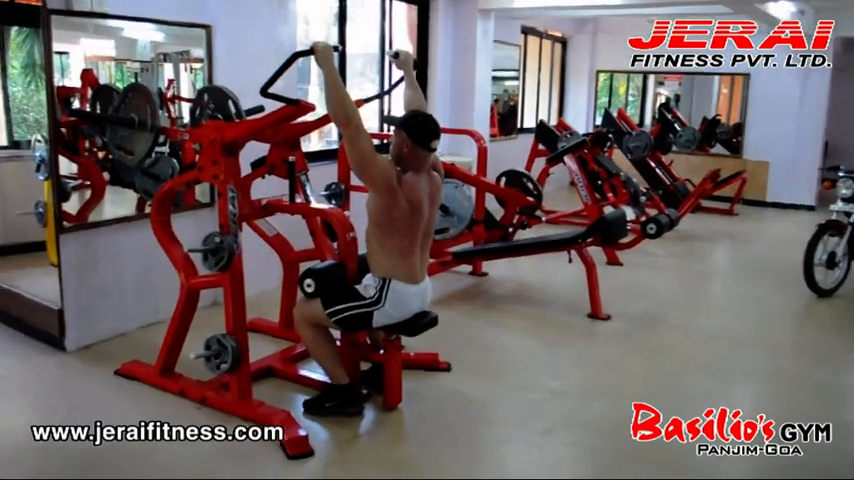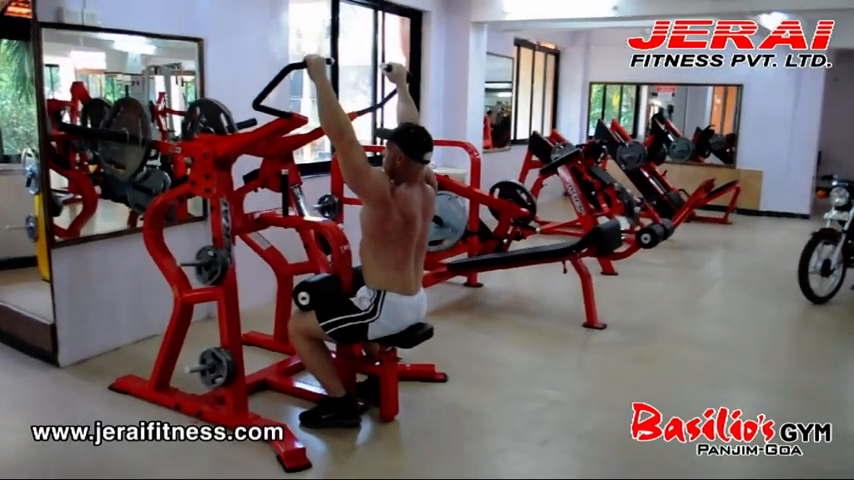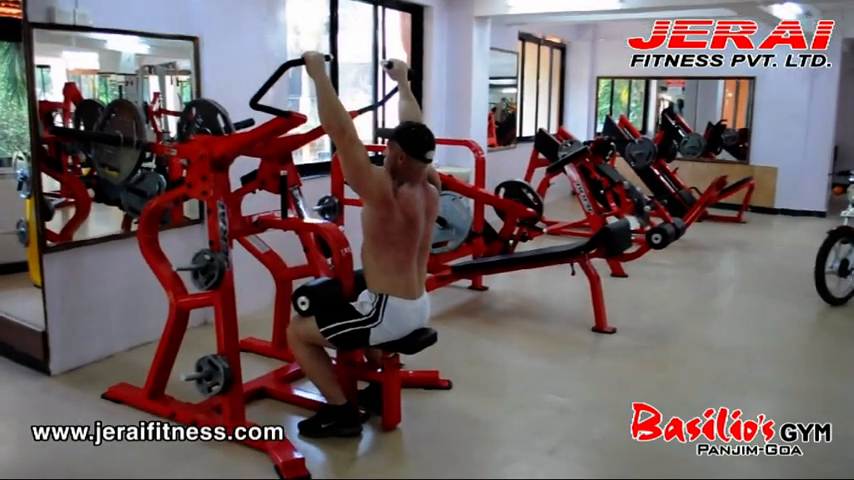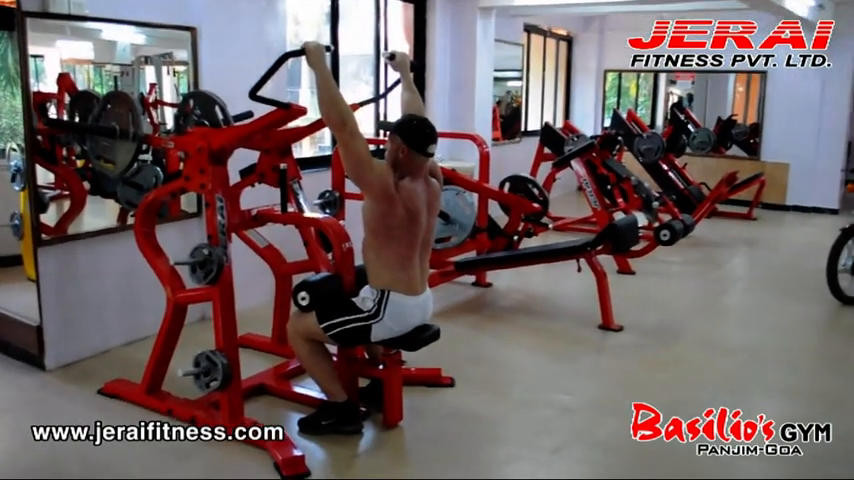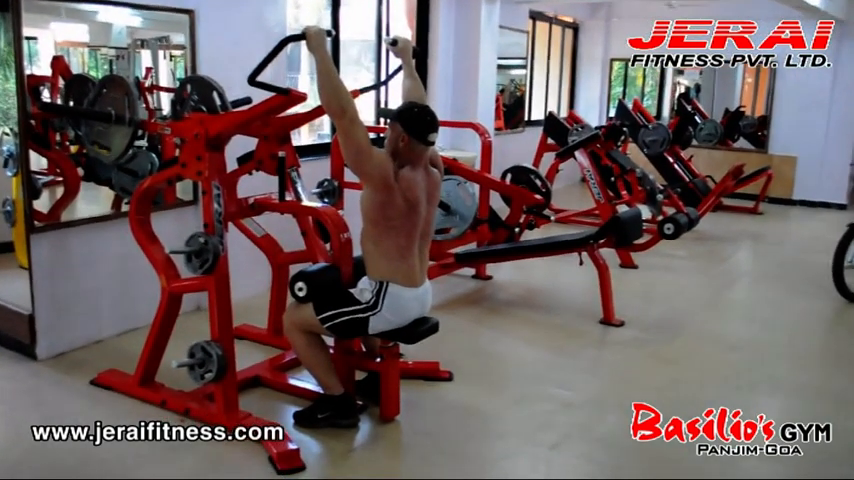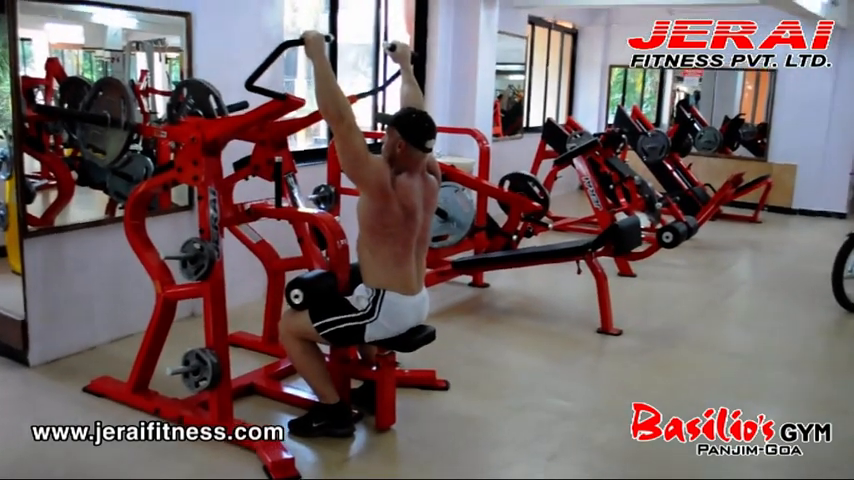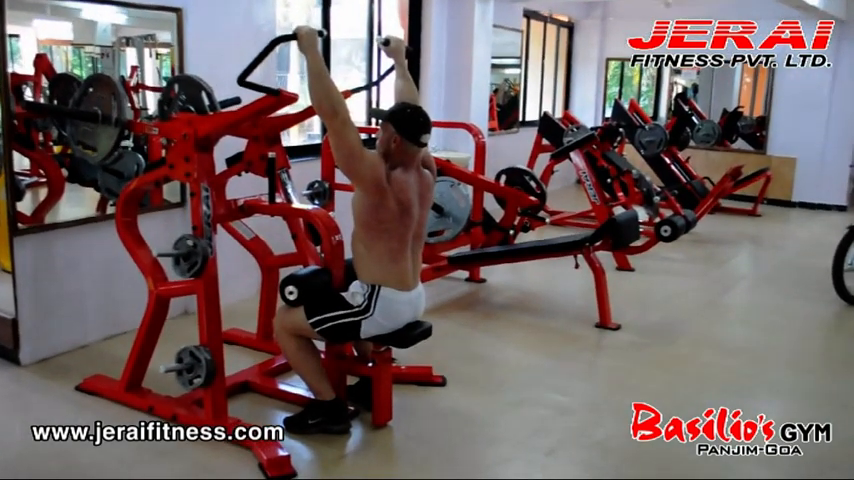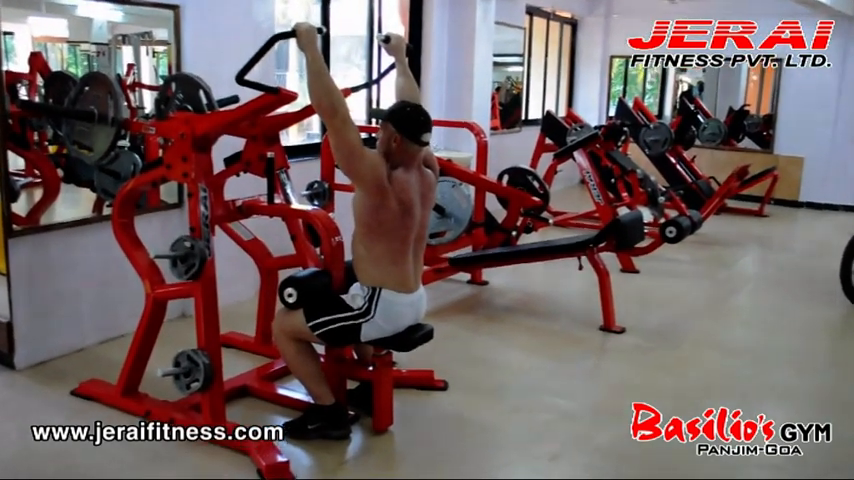
dt=0.2s
person 1, frame 1
left shoulder: (389, 181)
right shoulder: (434, 175)
left elbow: (349, 124)
right elbow: (418, 123)
left wrist: (327, 64)
right wrist: (408, 71)
left hip: (394, 297)
right hip: (421, 293)
left knee: (304, 314)
right knee: (360, 292)
left ankle: (345, 392)
right ankle: (385, 365)
person 1, frame 2
left shoulder: (382, 193)
right shoulder: (427, 187)
left elbow: (342, 137)
right elbow: (412, 135)
left wrist: (320, 77)
right wrist: (401, 84)
left hip: (390, 309)
right hip: (416, 304)
left knee: (298, 327)
right knee: (351, 304)
left ankle: (341, 404)
right ankle: (381, 377)
person 1, frame 3
left shoulder: (384, 193)
right shoulder: (430, 187)
left elbow: (343, 135)
right elbow: (414, 134)
left wrist: (318, 73)
right wrist: (402, 80)
left hip: (392, 313)
right hip: (419, 307)
left knee: (297, 332)
right knee: (354, 309)
left ankle: (342, 412)
right ankle: (383, 384)
person 1, frame 4
left shoulder: (386, 187)
right shoulder: (432, 182)
left elbow: (343, 127)
right elbow: (416, 126)
left wrist: (319, 64)
right wrist: (404, 72)
left hip: (394, 310)
right hip: (422, 303)
left knee: (298, 328)
right knee: (356, 305)
left ankle: (343, 409)
right ankle: (385, 382)
person 1, frame 5
left shoulder: (386, 177)
right shoulder: (433, 171)
left elbow: (343, 115)
right elbow: (417, 115)
left wrist: (320, 48)
right wrist: (407, 59)
left hip: (393, 302)
right hip: (421, 296)
left knee: (294, 319)
right knee: (354, 296)
left ankle: (339, 403)
right ankle: (382, 375)
person 1, frame 6
left shoulder: (383, 183)
right shoulder: (430, 178)
left elbow: (341, 121)
right elbow: (416, 120)
left wrist: (318, 54)
right wrist: (405, 65)
left hip: (389, 310)
right hip: (417, 304)
left knee: (290, 326)
right knee: (349, 304)
left ankle: (334, 411)
right ankle: (376, 384)
person 1, frame 7
left shoulder: (377, 178)
right shoulder: (425, 172)
left elbow: (334, 116)
right elbow: (410, 114)
left wrist: (311, 49)
right wrist: (399, 60)
left hip: (385, 306)
right hip: (413, 299)
left knee: (285, 323)
right knee: (343, 301)
left ankle: (330, 408)
right ankle: (373, 380)
person 1, frame 8
left shoulder: (378, 178)
right shoulder: (427, 172)
left elbow: (334, 115)
right elbow: (411, 113)
left wrist: (310, 46)
right wrist: (399, 57)
left hip: (385, 308)
right hip: (414, 302)
left knee: (283, 326)
right knee: (342, 303)
left ankle: (330, 414)
right ankle: (374, 384)
